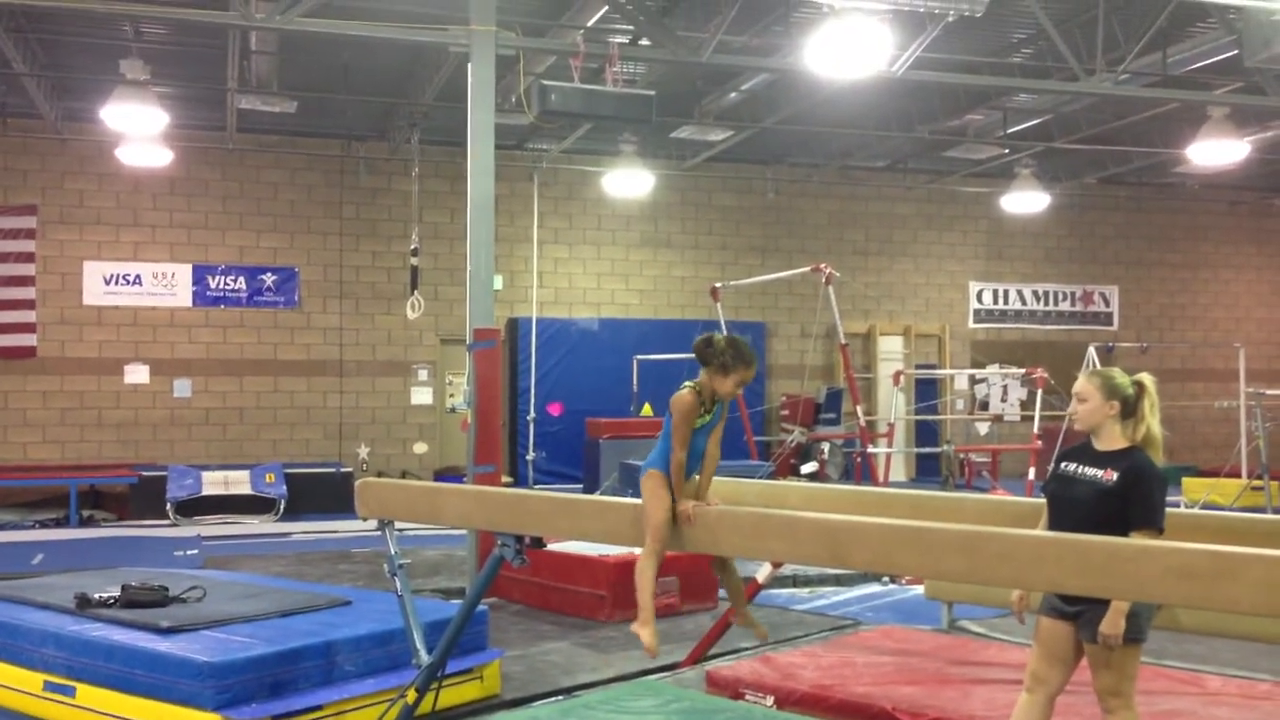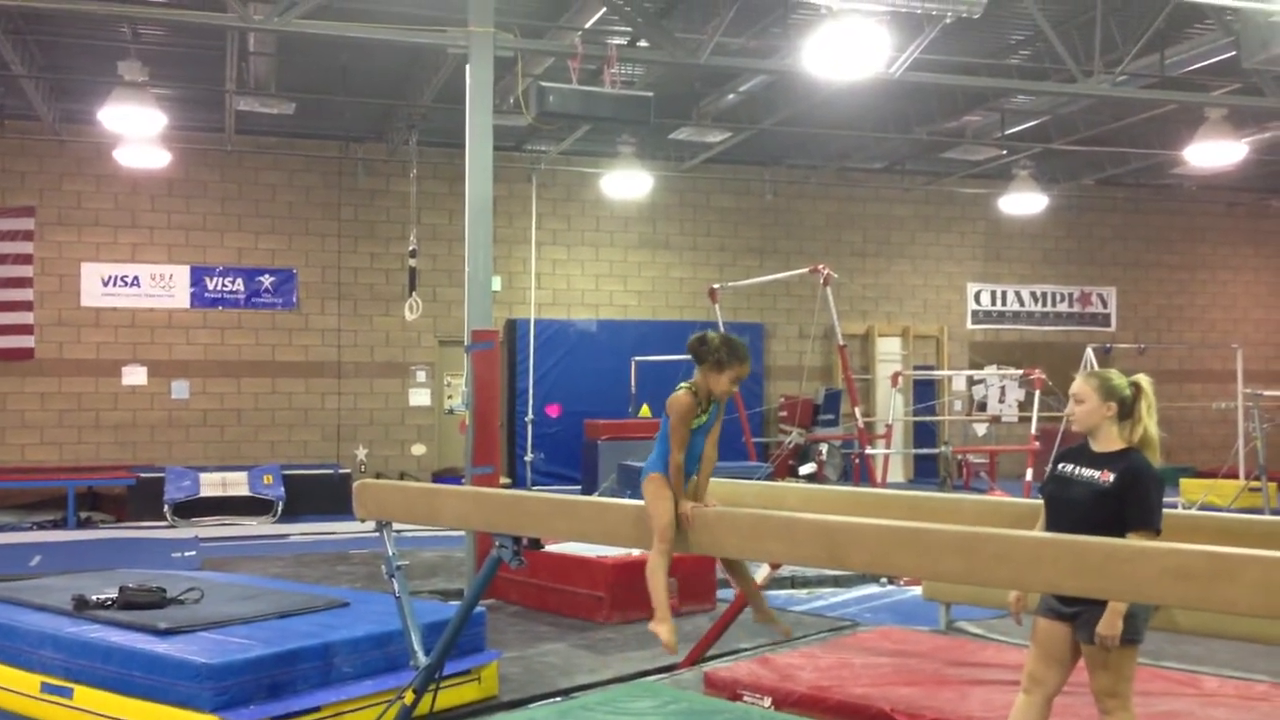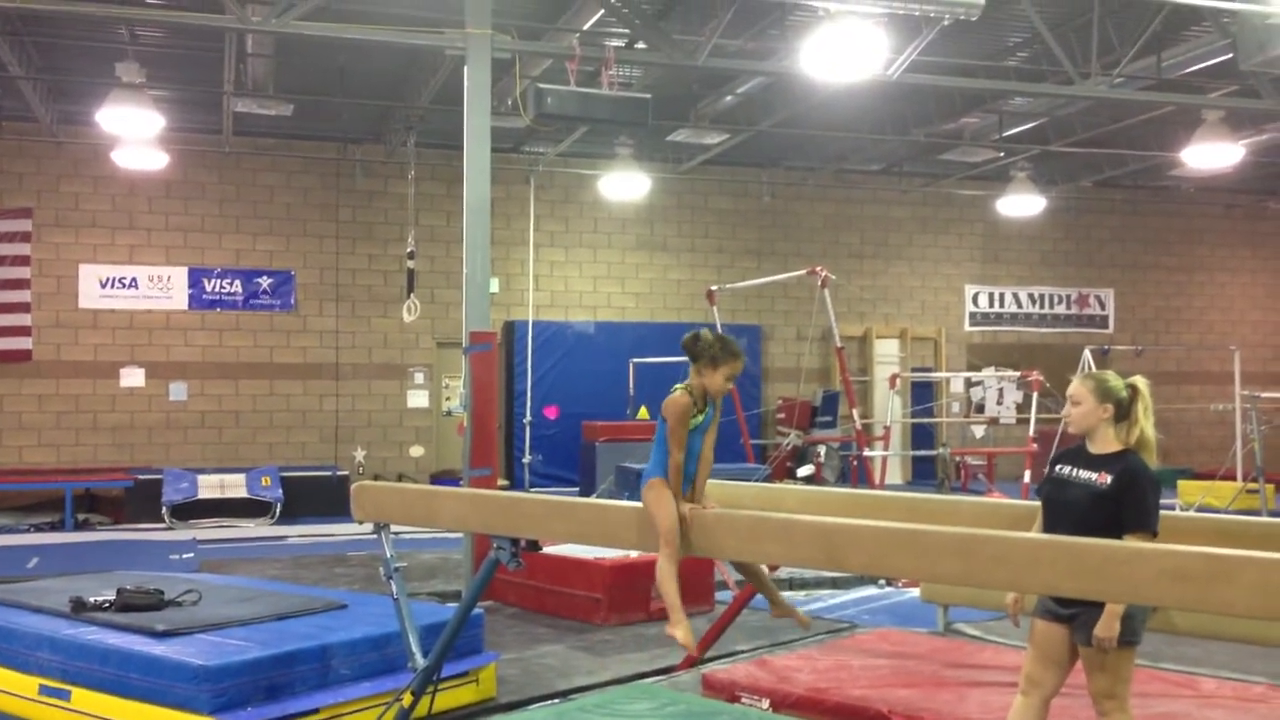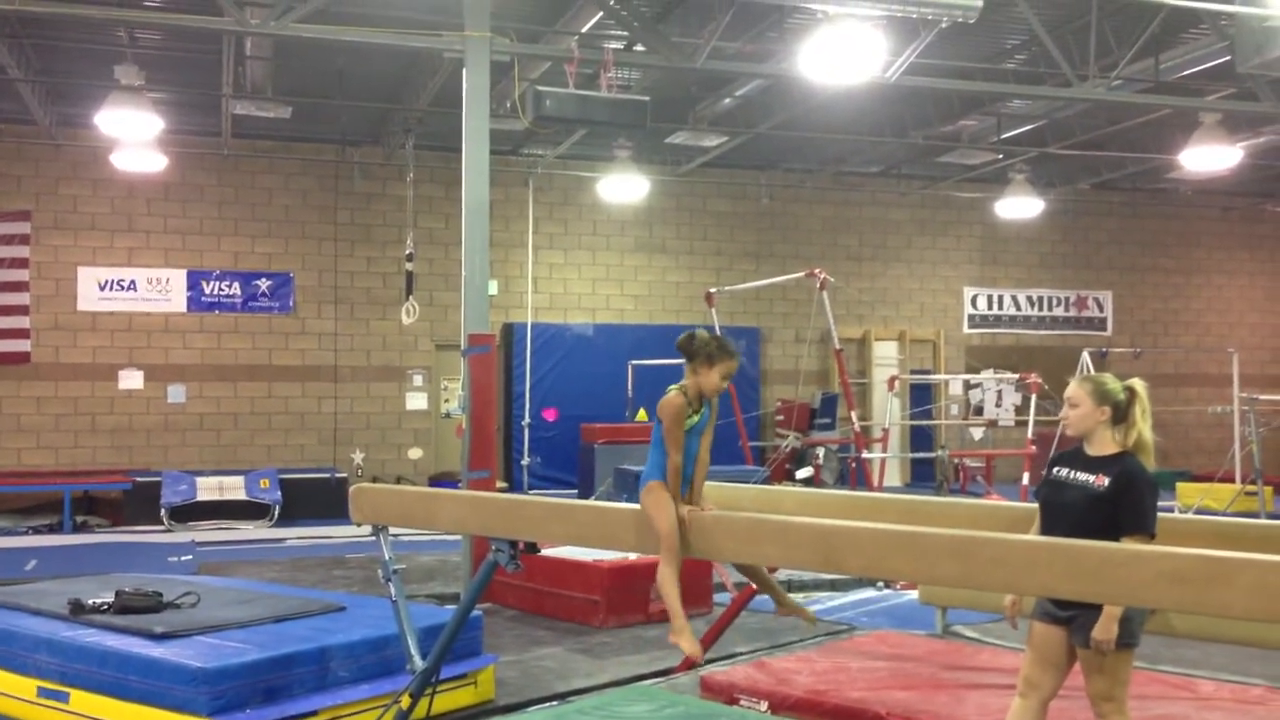
dt=0.1s
person 1, frame 1
left shoulder: (1140, 470)
right shoulder: (1069, 458)
right elbow: (1048, 524)
left wrist: (1119, 610)
left hip: (1110, 600)
right hip: (1062, 594)
right knee: (1038, 683)
person 1, frame 2
left shoulder: (1136, 471)
right shoulder: (1066, 459)
right elbow: (1045, 525)
left wrist: (1116, 611)
left hip: (1108, 600)
right hip: (1059, 594)
right knee: (1035, 684)
person 1, frame 3
left shoulder: (1133, 473)
right shoulder: (1063, 460)
right elbow: (1042, 526)
left wrist: (1113, 613)
left hip: (1105, 603)
right hip: (1056, 596)
right knee: (1032, 686)
person 1, frame 4
left shoulder: (1131, 475)
right shoulder: (1060, 463)
right elbow: (1040, 528)
left wrist: (1111, 615)
left hip: (1103, 605)
right hip: (1054, 598)
right knee: (1030, 688)
person 2, frame 1
left shoulder: (722, 399)
right shoulder: (687, 399)
left elbow: (711, 449)
right elbow: (677, 454)
left wrist: (702, 496)
right wrist: (682, 499)
left hip: (686, 477)
right hip: (659, 474)
right knee: (657, 540)
left ankle: (740, 610)
right ankle: (645, 620)
person 2, frame 2
left shoulder: (719, 399)
right shoulder: (683, 398)
left elbow: (709, 449)
right elbow: (676, 454)
left wrist: (699, 496)
right wrist: (679, 500)
left hip: (686, 477)
right hip: (660, 475)
right knee: (665, 539)
left ankle: (759, 606)
right ankle: (662, 618)
person 2, frame 3
left shoulder: (714, 401)
right shoulder: (679, 400)
left elbow: (706, 451)
right elbow: (676, 455)
left wrist: (698, 498)
right wrist: (679, 501)
left hip: (684, 483)
right hip: (659, 479)
right knee: (671, 544)
left ankle: (777, 601)
right ankle: (677, 620)
person 2, frame 4
left shoulder: (710, 402)
right shoulder: (674, 401)
left elbow: (703, 453)
right elbow: (674, 457)
left wrist: (696, 500)
right wrist: (678, 504)
left hip: (683, 484)
right hip: (657, 483)
right knee: (672, 550)
left ankle: (781, 599)
right ankle: (680, 627)
